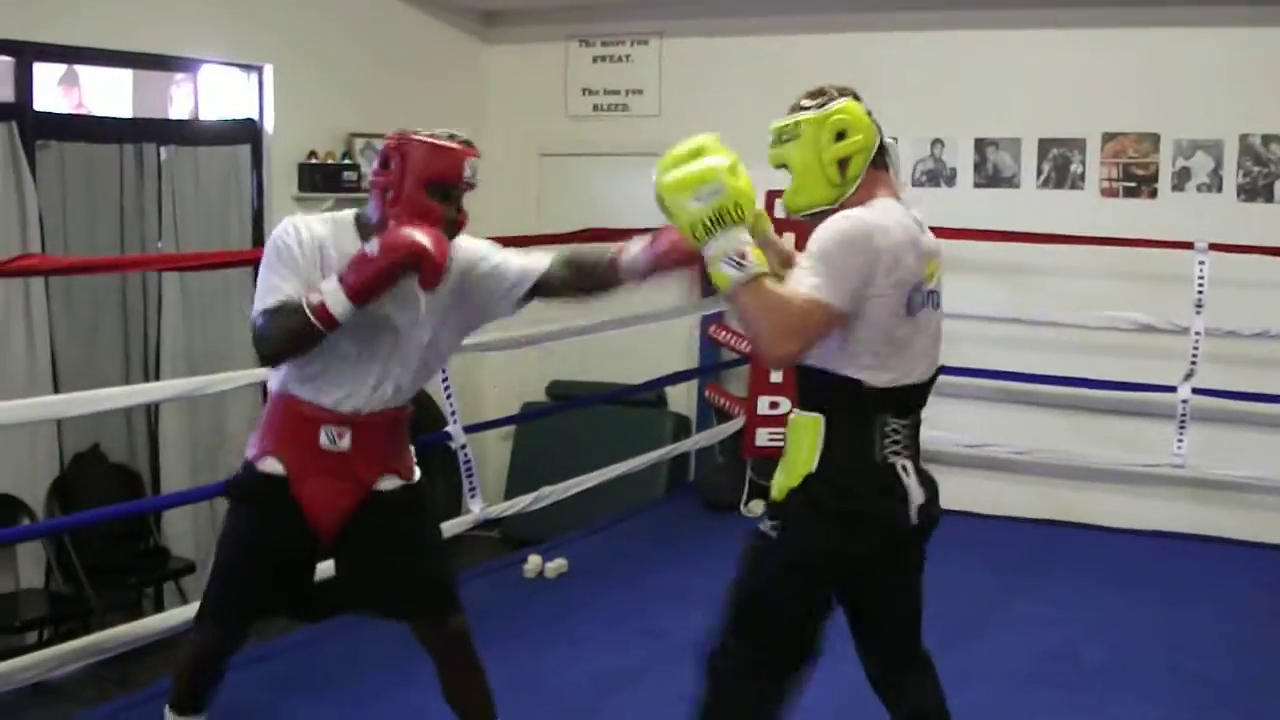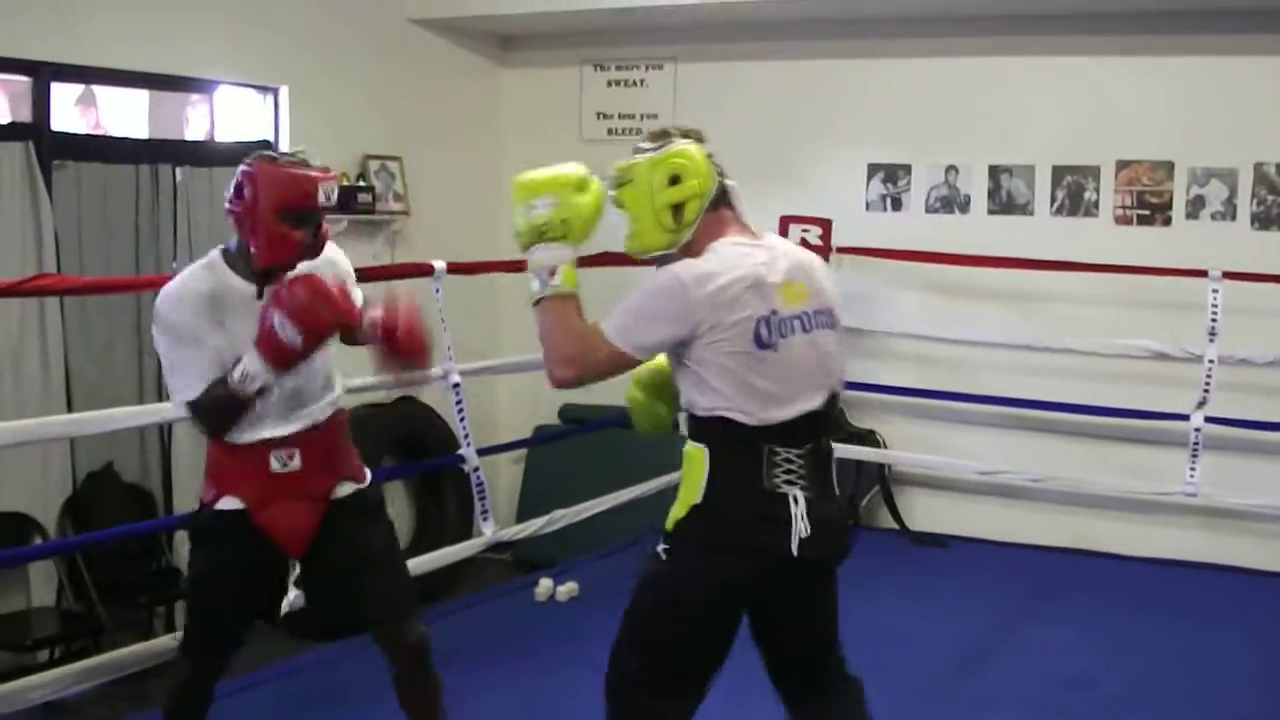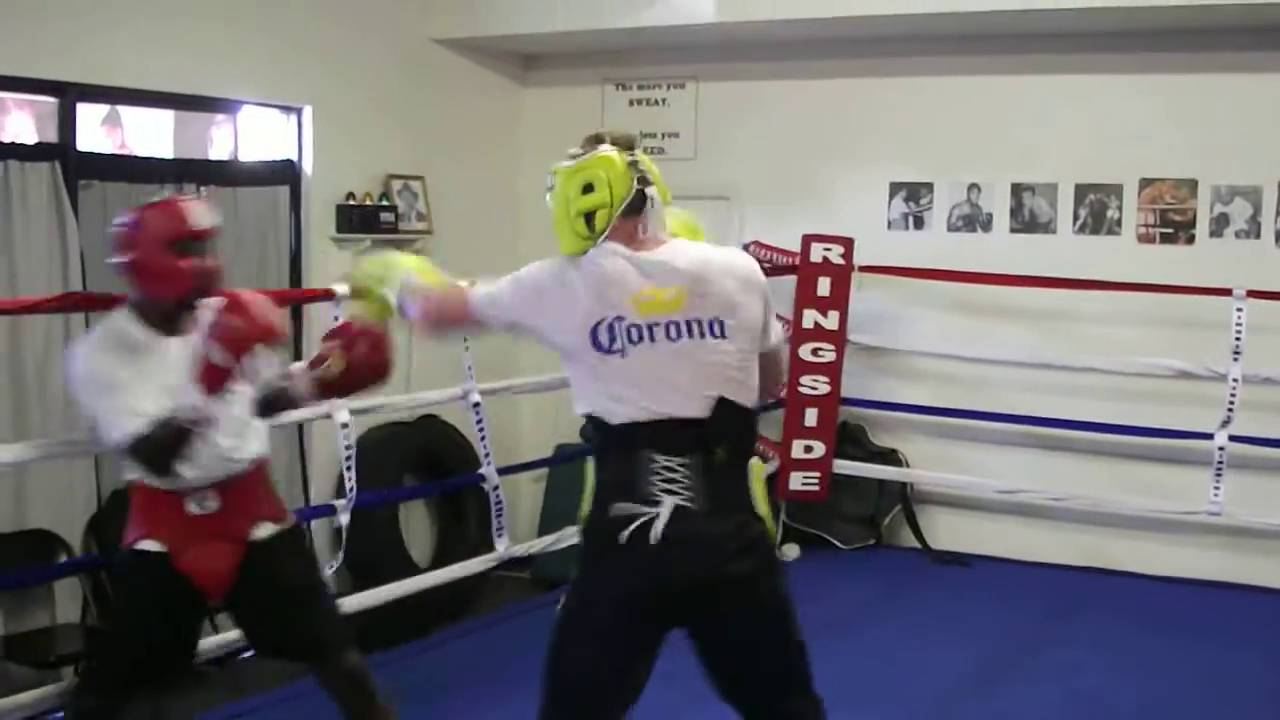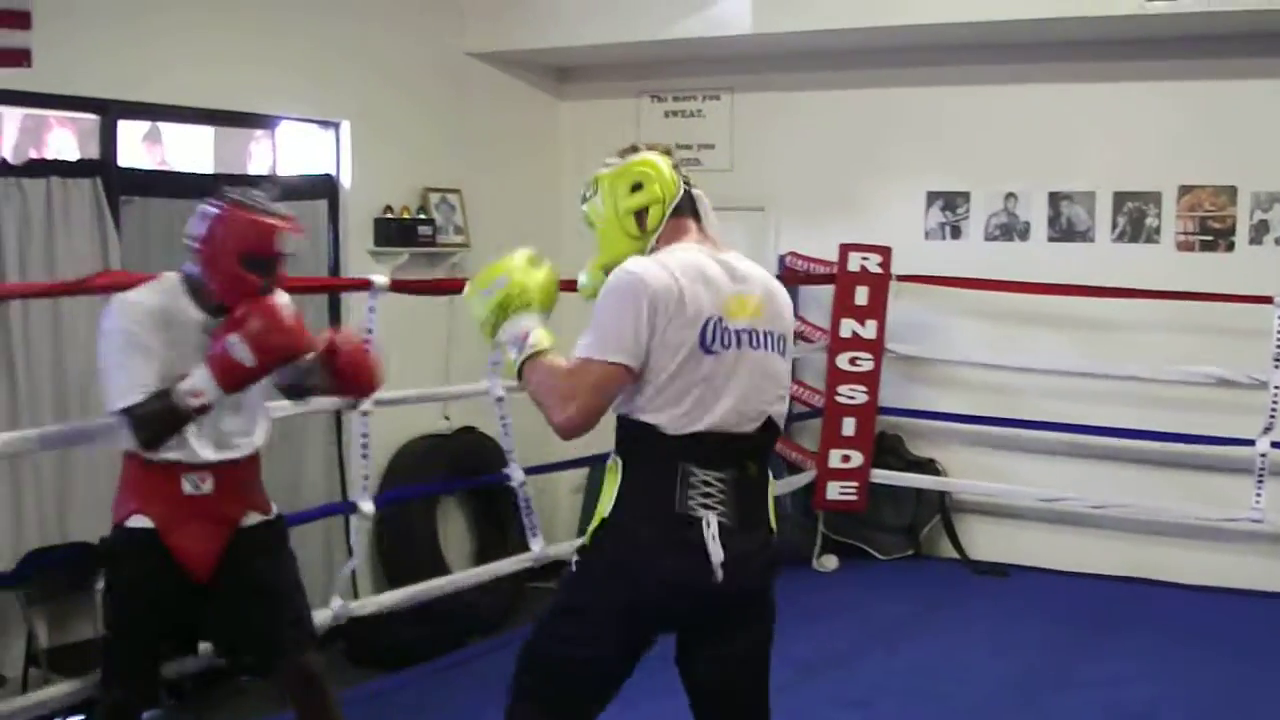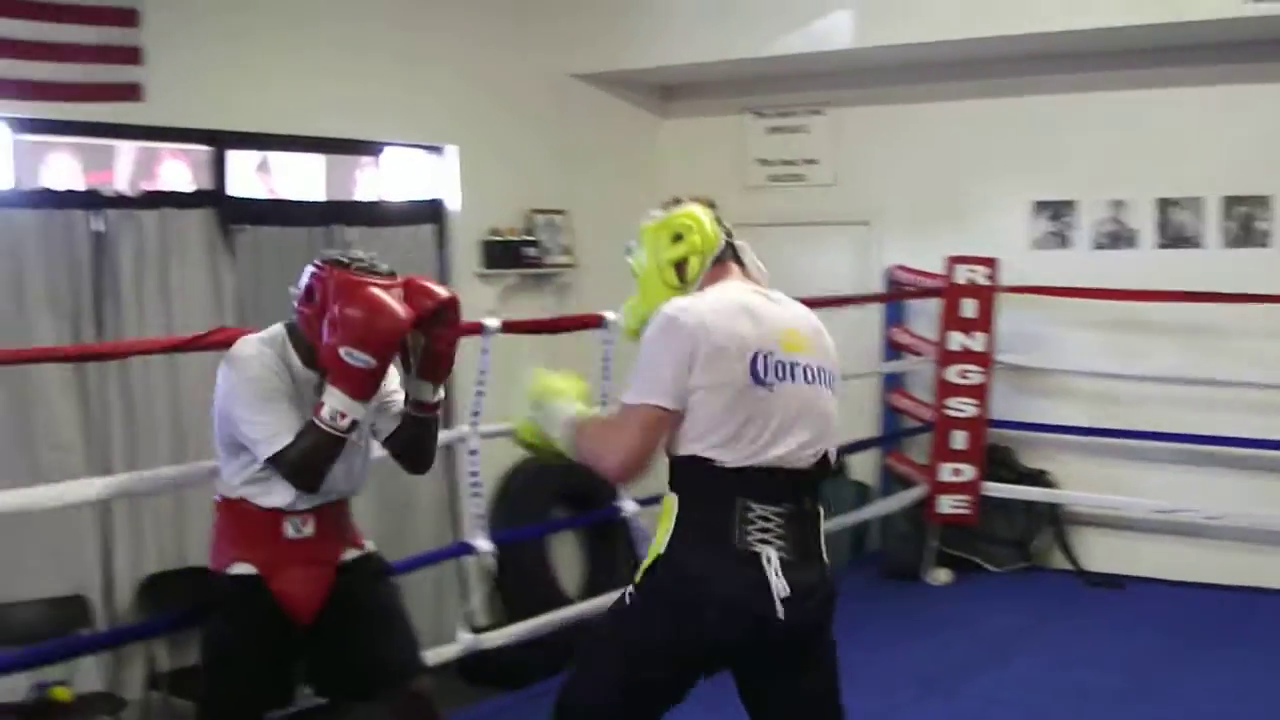
dt=0.4s
person 1, frame 1
left shoulder: (854, 232)
right shoulder: (913, 236)
left elbow: (780, 340)
right elbow: (799, 297)
left wrist: (726, 238)
right wrist: (735, 231)
left hip: (832, 495)
right hip: (899, 495)
left knee: (744, 669)
right knee: (900, 664)
person 1, frame 2
left shoulder: (688, 283)
right shoulder: (805, 263)
left elbow: (568, 365)
left wrist: (548, 250)
left hip: (726, 527)
right hip: (815, 522)
person 1, frame 3
left shoulder: (561, 284)
right shoulder: (736, 272)
left elbow: (442, 306)
right elbow: (773, 381)
left wrist: (389, 279)
left hip: (629, 540)
right hip: (732, 535)
person 1, frame 4
left shoulder: (643, 281)
right shoulder: (771, 291)
left elbow: (570, 412)
left wrist: (520, 332)
left hip: (644, 544)
right hip: (743, 549)
person 1, frame 5
left shoulder: (686, 320)
right shoulder: (812, 330)
left elbow: (622, 459)
left wrist: (566, 415)
left hip: (691, 583)
right hip: (796, 584)
person 2, frame 1
left shoulder: (459, 259)
right shoulder: (302, 239)
left elbow: (558, 275)
right elbow: (270, 346)
left wrist: (651, 253)
right wrist: (352, 284)
left hip: (380, 463)
right hip: (289, 458)
left knee: (442, 626)
right knee: (225, 622)
person 2, frame 2
left shoulder: (325, 266)
right shoulder: (186, 298)
right elbow: (216, 422)
left wrist: (383, 326)
right wrist: (267, 349)
left hip: (335, 476)
right hip: (244, 488)
left knee: (405, 633)
right knee: (206, 650)
person 2, frame 3
left shoulder: (235, 314)
right shoulder: (98, 352)
right elbow: (155, 457)
left wrist: (329, 369)
right wrist: (210, 375)
left hip: (255, 518)
right hip: (164, 533)
left knee: (341, 662)
person 2, frame 4
left shoulder: (272, 310)
right shoulder: (137, 311)
left elbow: (292, 382)
right elbow: (145, 424)
left wrist: (327, 366)
right wrist: (218, 371)
left hip: (238, 502)
right hip: (153, 510)
left knee: (298, 661)
person 2, frame 5
left shoulder: (370, 358)
right shoulder: (251, 363)
left elbow: (416, 460)
right elbow: (304, 474)
left wrist: (427, 374)
right wrist: (350, 384)
left hip: (334, 544)
right hip: (254, 550)
